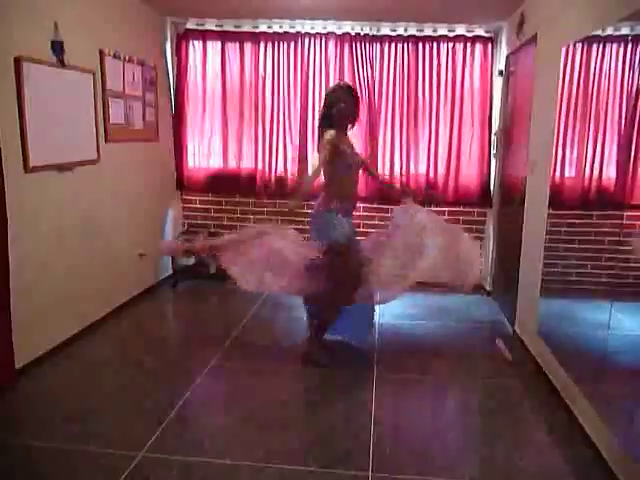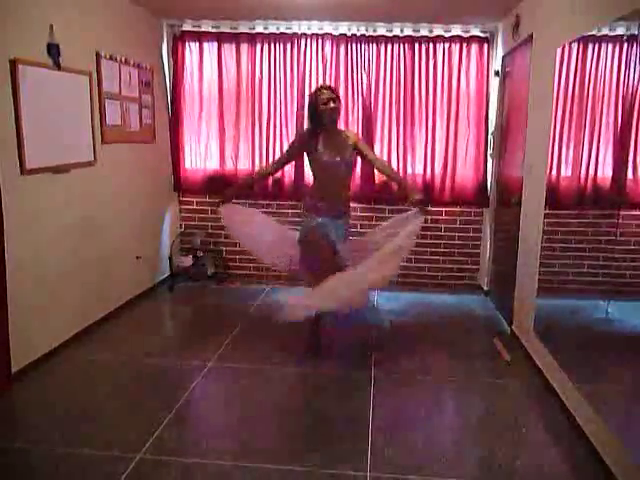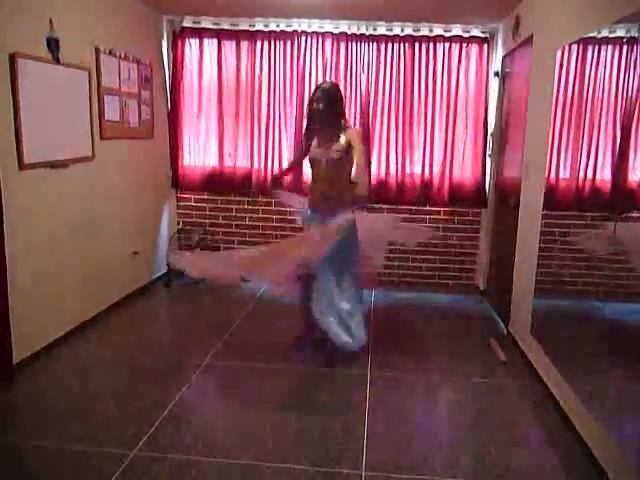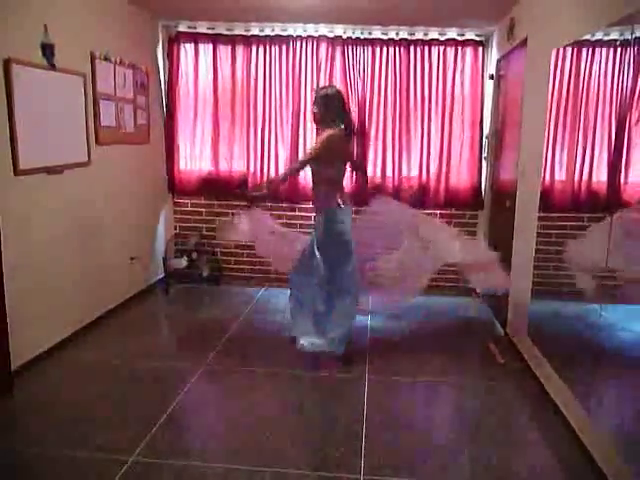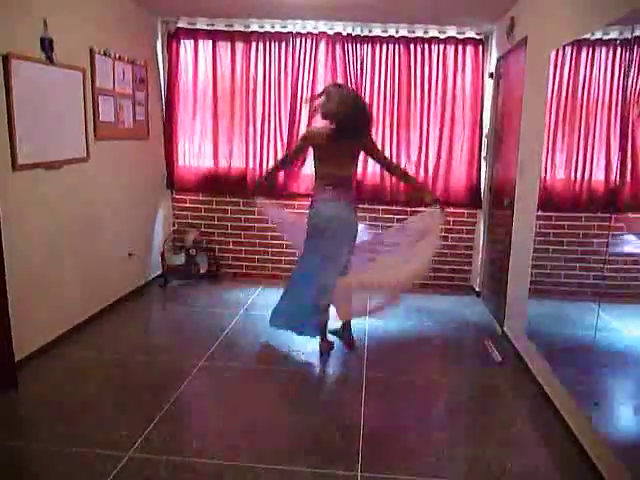
dt=1s
person 1, frame 1
left shoulder: (343, 138)
right shoulder: (331, 136)
left elbow: (365, 167)
right elbow: (315, 170)
left wrist: (397, 190)
right wrist: (296, 201)
left hip: (339, 216)
right hip: (331, 215)
left knee: (335, 283)
right knee: (352, 279)
left ankle: (315, 340)
right ankle: (314, 344)
person 1, frame 2
left shoulder: (351, 138)
right shoulder: (308, 138)
left elbow: (378, 163)
right elbow: (277, 165)
left wrist: (409, 190)
right wrist: (237, 188)
left hip: (339, 217)
right hip: (316, 214)
left knee: (323, 276)
right knee: (323, 275)
left ankle: (314, 333)
right ankle: (314, 332)
person 1, frame 3
left shoulder: (351, 134)
right shoulder: (312, 134)
left elbow: (360, 161)
right elbow: (298, 159)
left wrist: (361, 187)
right wrist: (279, 175)
left hip: (340, 214)
right hip: (314, 211)
left knee: (337, 276)
right knee: (306, 273)
left ankle: (340, 340)
right ankle: (310, 327)
person 1, frame 4
left shoulder: (330, 137)
right shoulder: (340, 137)
left elbow: (299, 164)
right elbow: (357, 167)
left wrist: (267, 188)
right wrist: (368, 187)
left hip: (330, 211)
right hip: (334, 209)
left knee: (331, 276)
right knee: (320, 271)
left ankle: (336, 343)
right ankle: (328, 335)
person 1, frame 5
left shoulder: (315, 134)
right shoulder: (360, 137)
left elbow: (286, 161)
right elbow: (390, 166)
left wrist: (266, 178)
right wrist: (422, 190)
left hip: (322, 206)
right hip: (347, 207)
left knee: (317, 270)
right knee: (339, 269)
left ankle: (322, 337)
right ankle: (345, 330)
